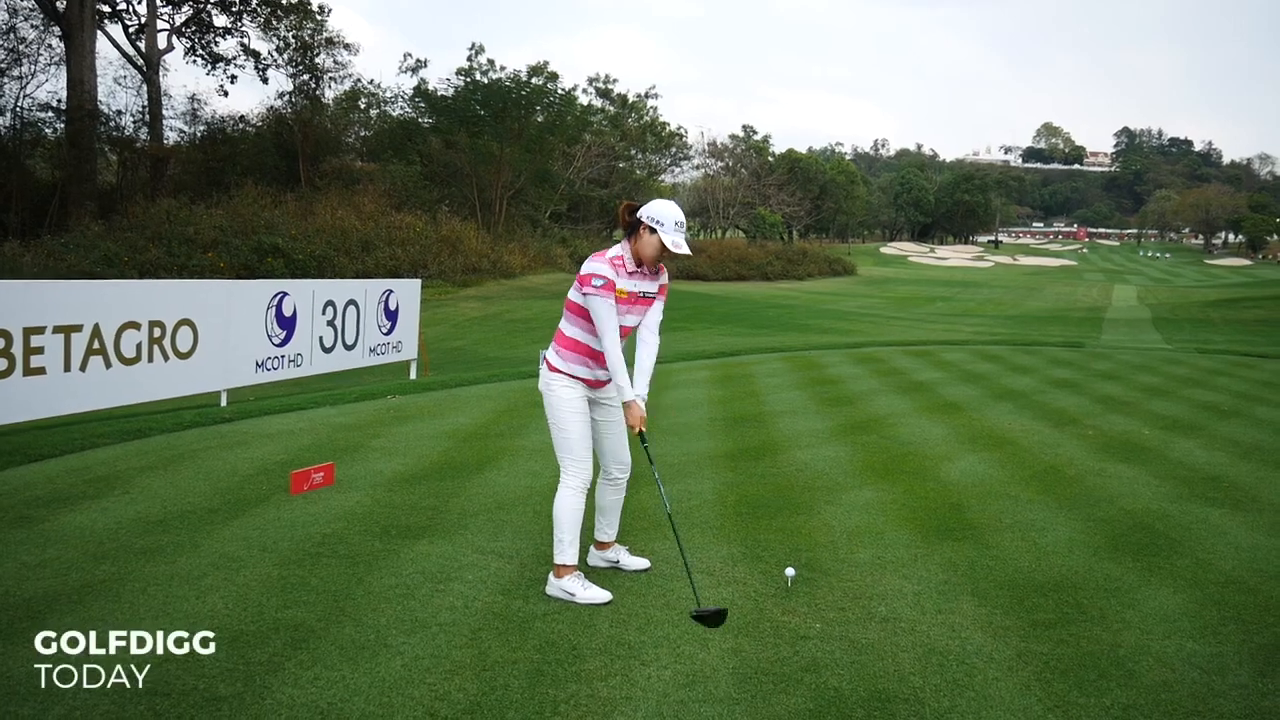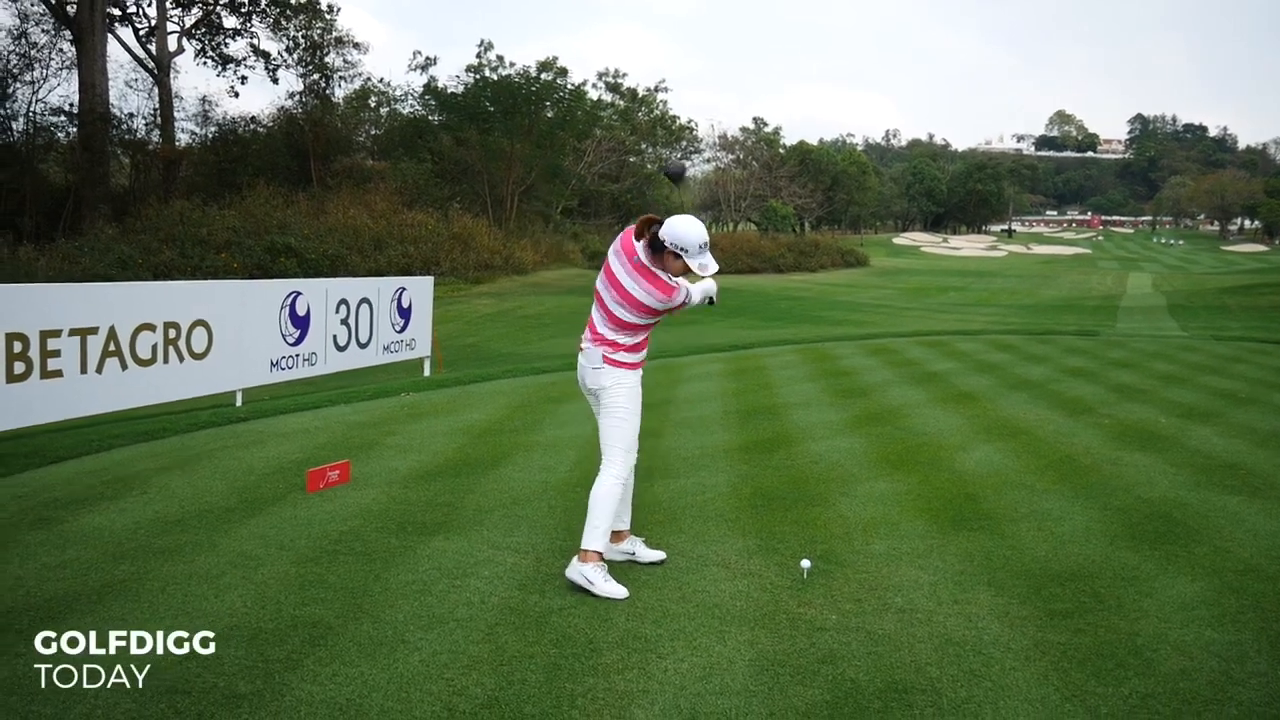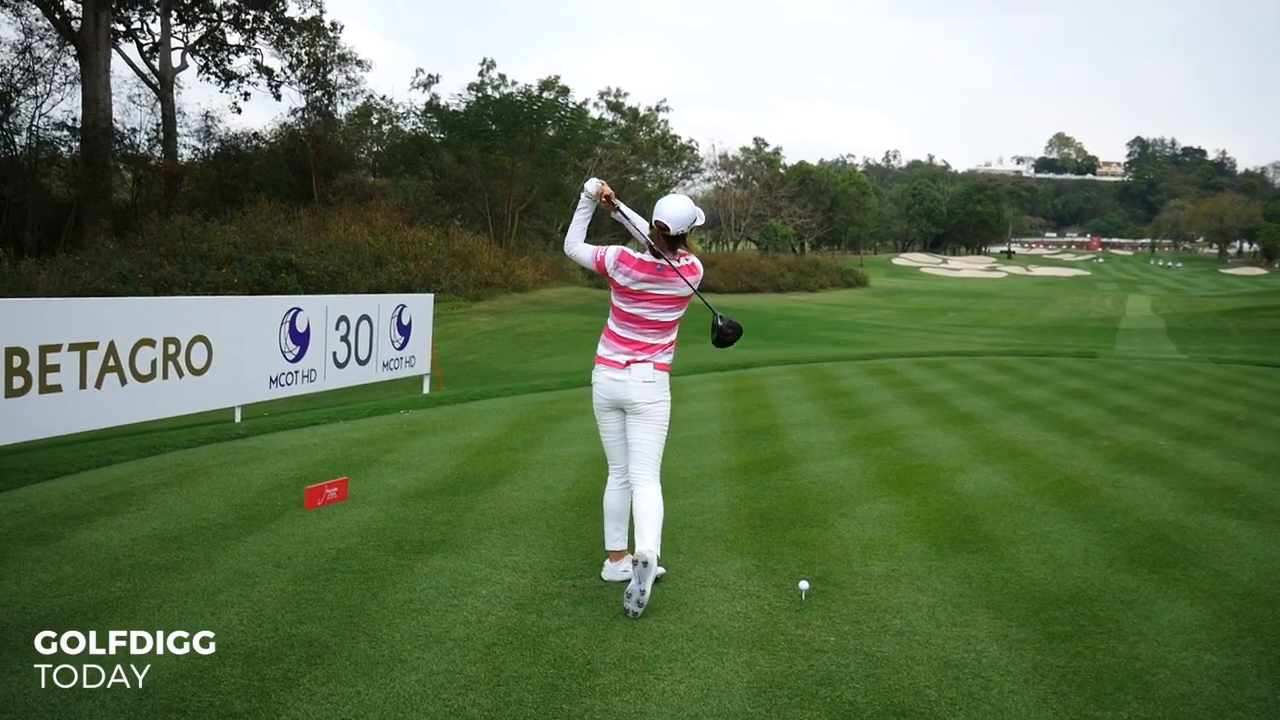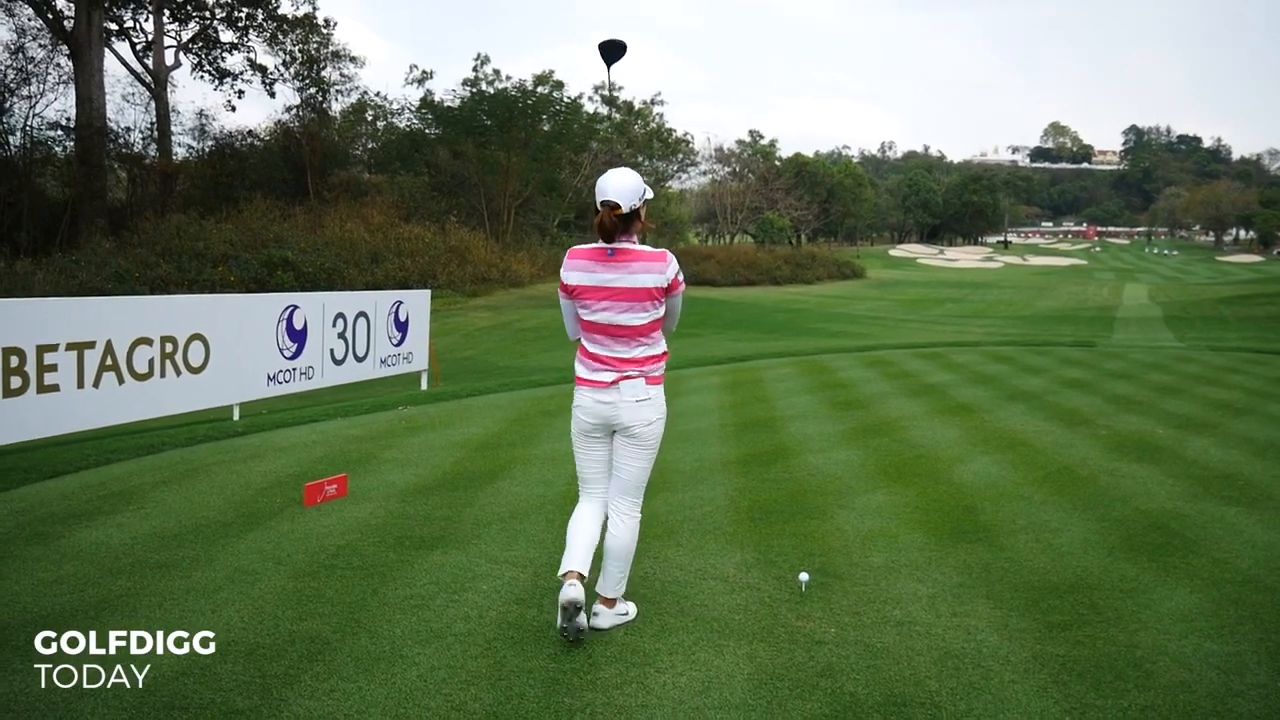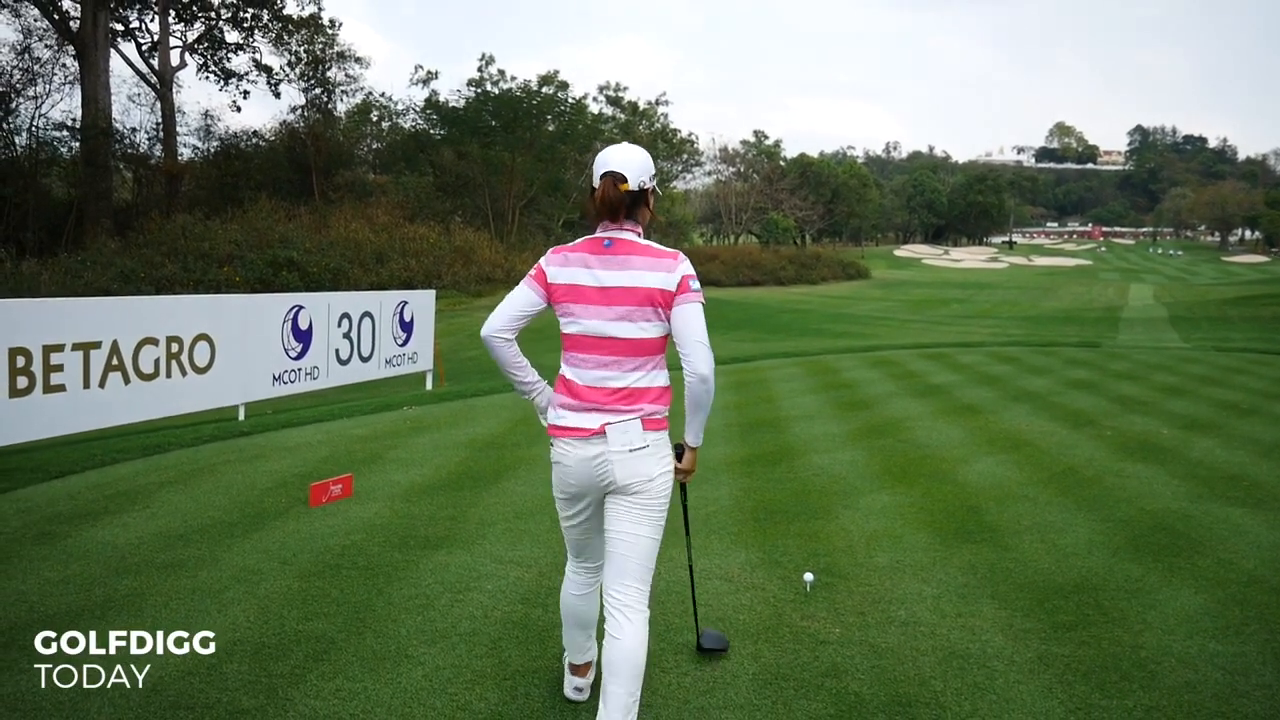
dt=1s
person 1, frame 1
left shoulder: (657, 276)
right shoulder: (601, 267)
left elbow: (648, 337)
right elbow: (609, 340)
left wrist: (640, 395)
right wrist: (628, 399)
left hip: (600, 383)
right hip: (565, 379)
left knee: (618, 468)
right knee: (577, 475)
left ankle: (604, 547)
right ankle: (563, 574)
person 1, frame 2
left shoulder: (633, 239)
right shoulder: (668, 293)
right elbow: (688, 295)
left wrist: (699, 284)
right wrist: (704, 288)
left hip: (596, 363)
right hip: (616, 372)
left knee: (623, 454)
right knee: (616, 466)
left ankle: (619, 540)
right ankle: (587, 561)
person 1, frame 3
left shoulder: (622, 261)
right shoulder: (693, 271)
left elbow: (572, 247)
right elbow: (661, 249)
left wrist: (590, 198)
right wrist: (617, 206)
left hip: (607, 379)
right hip: (649, 385)
left knee: (619, 473)
right knee: (645, 478)
left ankle: (616, 559)
right ankle: (646, 553)
person 1, frame 4
left shoulder: (574, 262)
right shoulder: (662, 264)
left elbow: (574, 331)
left hip: (589, 399)
right hip: (641, 400)
left knee: (592, 496)
right knee: (625, 505)
left ankle: (572, 581)
right ankle: (608, 603)
person 1, frame 5
left shoulder: (560, 261)
right shoulder: (671, 266)
left elbow: (495, 331)
right elbow: (699, 369)
left wrist: (544, 400)
right wrist: (692, 443)
left hip: (572, 448)
right hip: (639, 450)
left knee: (583, 565)
right knee: (627, 600)
left ankle: (579, 670)
